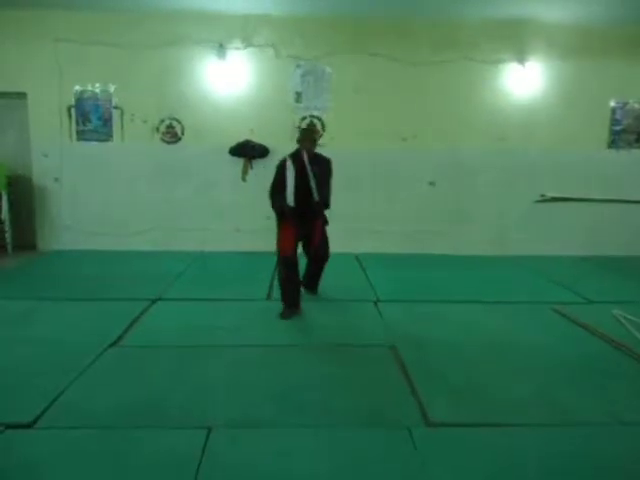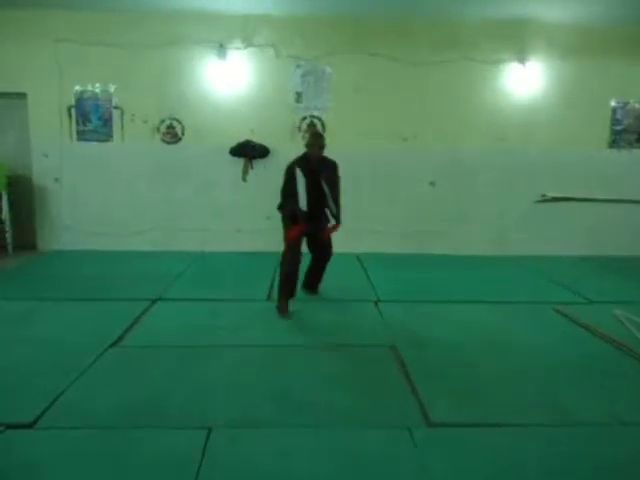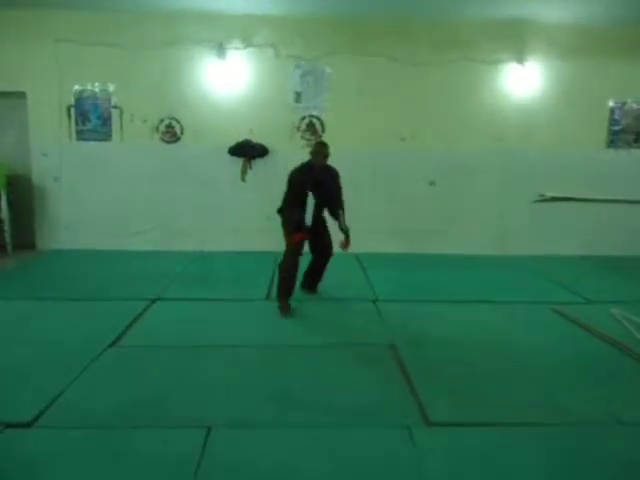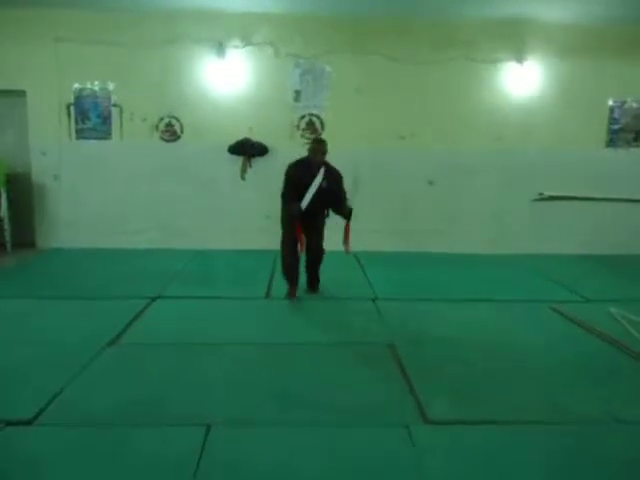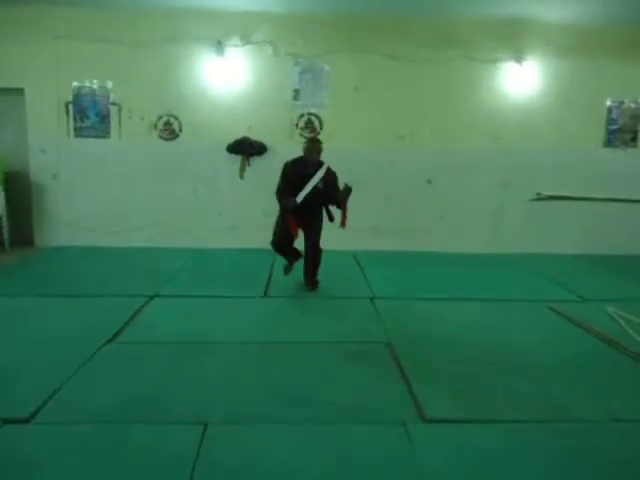
dt=0.2s
person 1, frame 1
left shoulder: (324, 163)
right shoulder: (287, 163)
left elbow: (324, 188)
right elbow: (276, 191)
left wrist: (321, 204)
right wrist: (283, 207)
left hip: (313, 216)
right hip: (289, 216)
left knee: (320, 254)
right knee: (287, 258)
left ankle: (309, 283)
right ankle: (291, 305)
person 1, frame 2
left shoulder: (330, 166)
right shoulder: (295, 166)
left elbow: (333, 191)
right elbow: (288, 194)
left wrist: (335, 213)
right wrist: (296, 211)
left hip: (317, 214)
right hip: (294, 214)
left knee: (324, 250)
right knee: (292, 253)
left ankle: (310, 284)
right ankle: (283, 298)
person 1, frame 3
left shoulder: (332, 174)
right shoulder: (298, 174)
left elbow: (335, 201)
right elbow: (291, 202)
left wrist: (342, 223)
right wrist: (301, 221)
left hip: (316, 218)
right hip: (294, 219)
left knee: (325, 250)
right knee: (292, 255)
left ankle: (309, 283)
right ankle: (283, 298)
person 1, frame 4
left shoulder: (332, 174)
right shoulder: (295, 168)
left elbow: (338, 200)
right elbow: (287, 195)
left wrist: (346, 211)
right wrist: (292, 208)
left hip: (315, 214)
right hip: (294, 212)
left knee: (315, 248)
right knee: (288, 246)
left ankle: (312, 283)
right ankle: (292, 284)
person 1, frame 5
left shoulder: (327, 173)
right shoulder: (291, 167)
left elbow: (334, 197)
right elbow: (282, 191)
left wrist: (343, 195)
right wrist: (288, 203)
left hip: (312, 213)
right hip: (291, 209)
left knee: (313, 247)
right knee: (279, 241)
left ankle: (310, 280)
right ankle: (293, 256)
